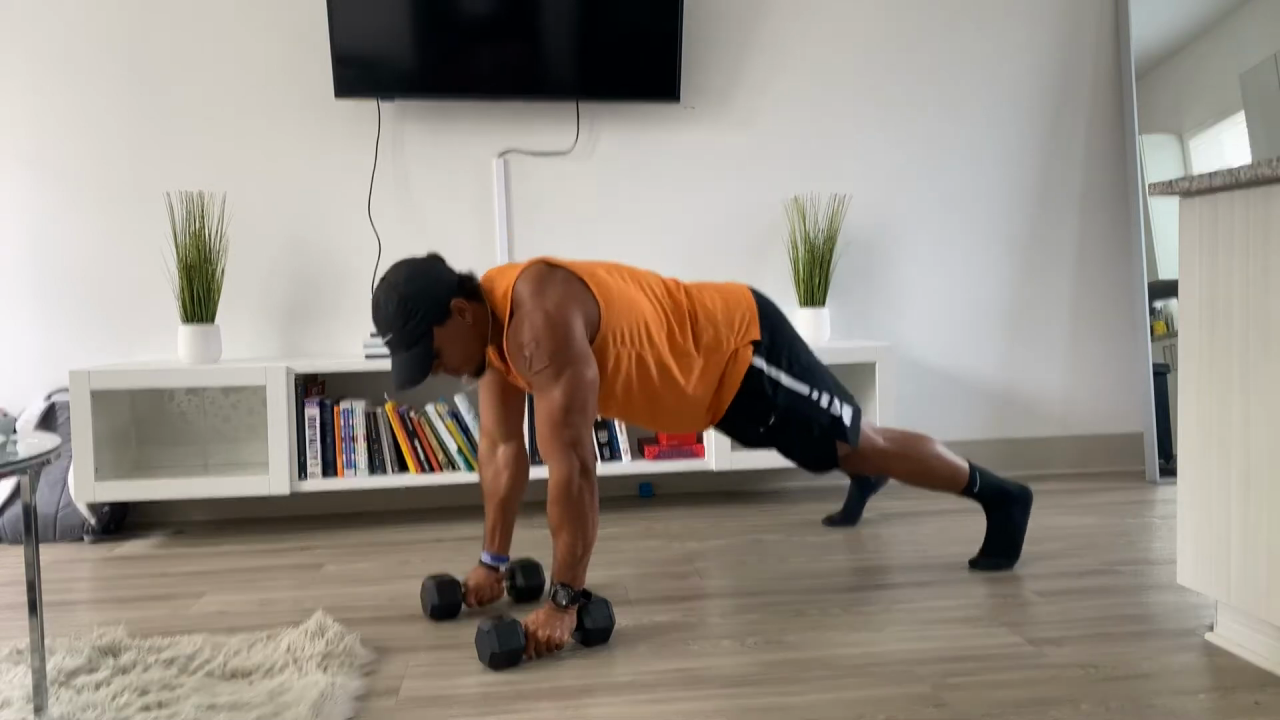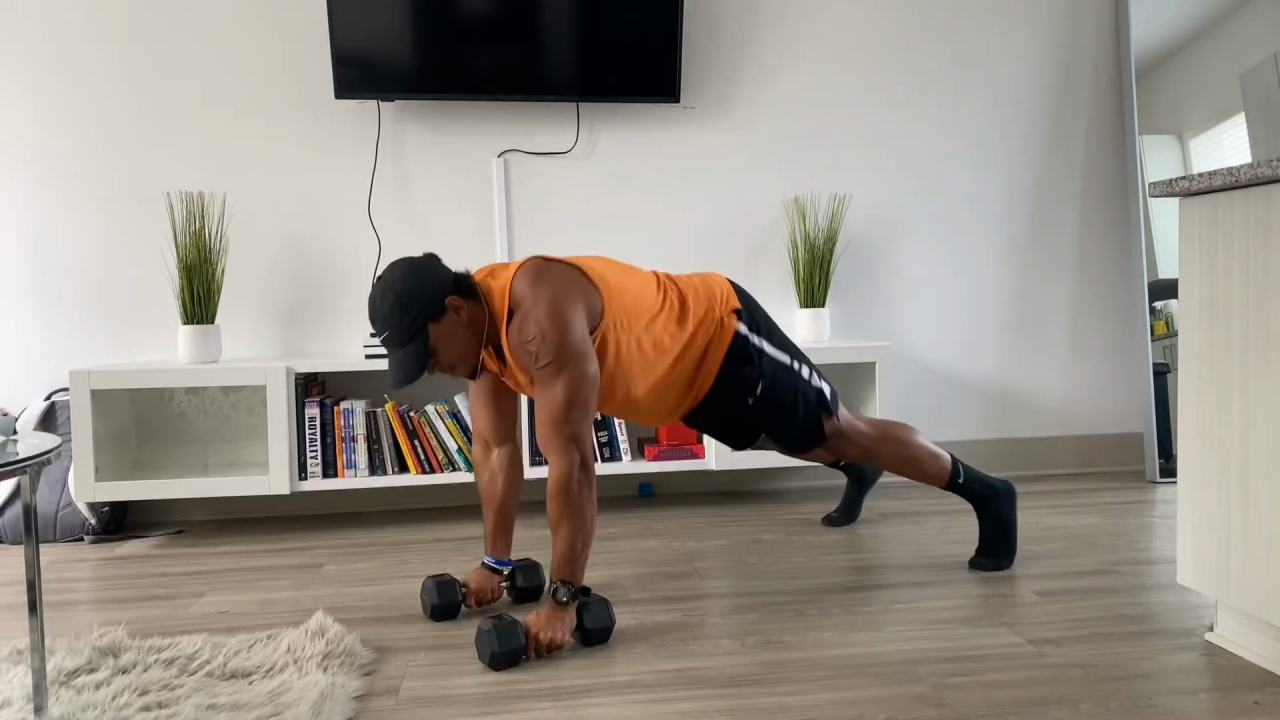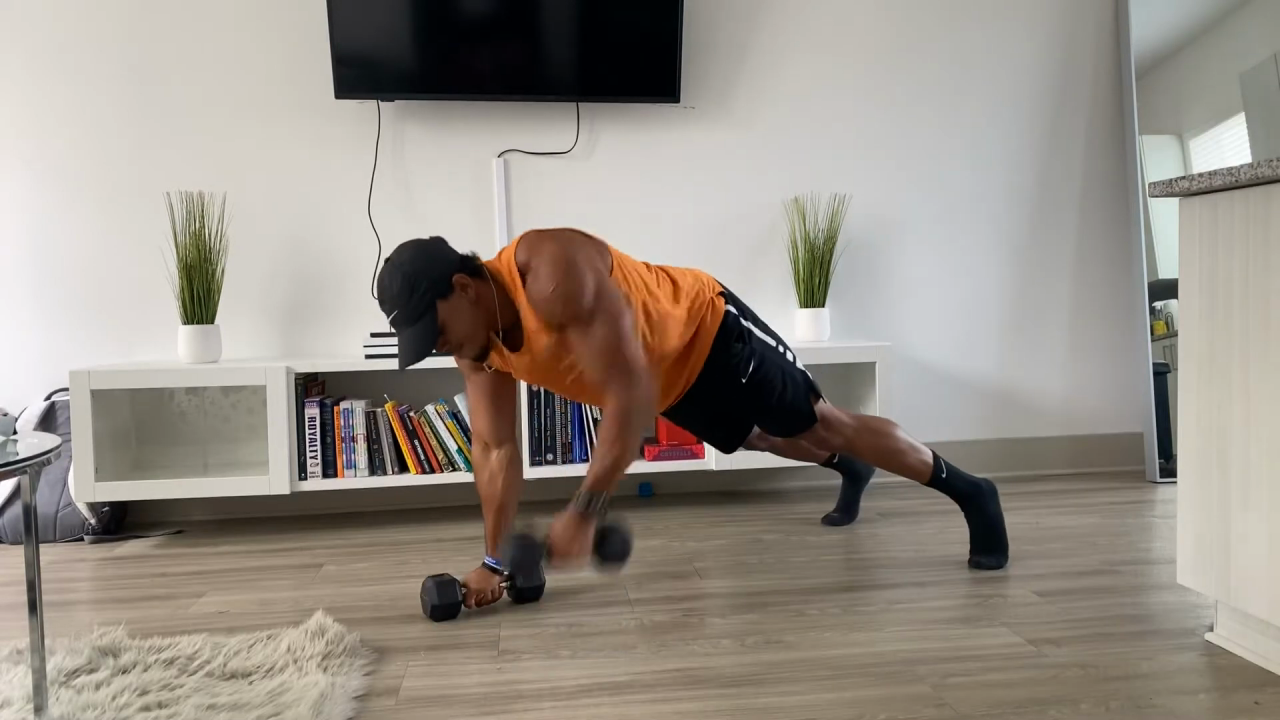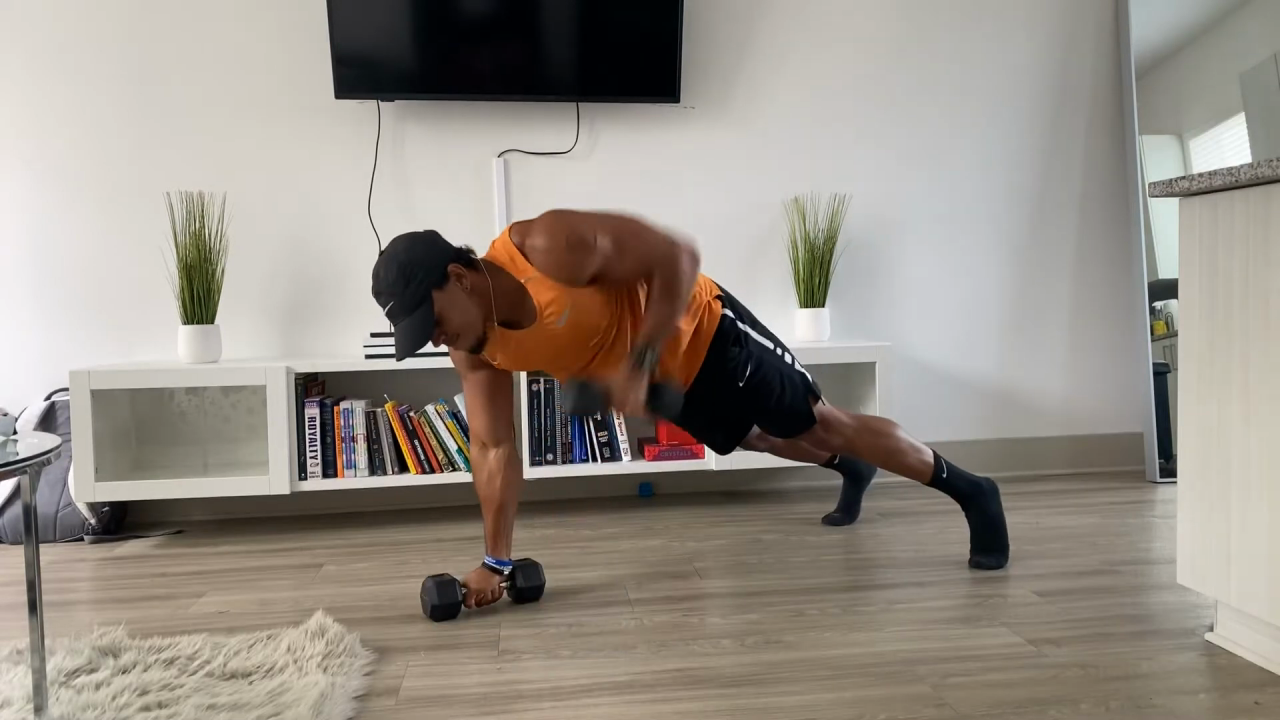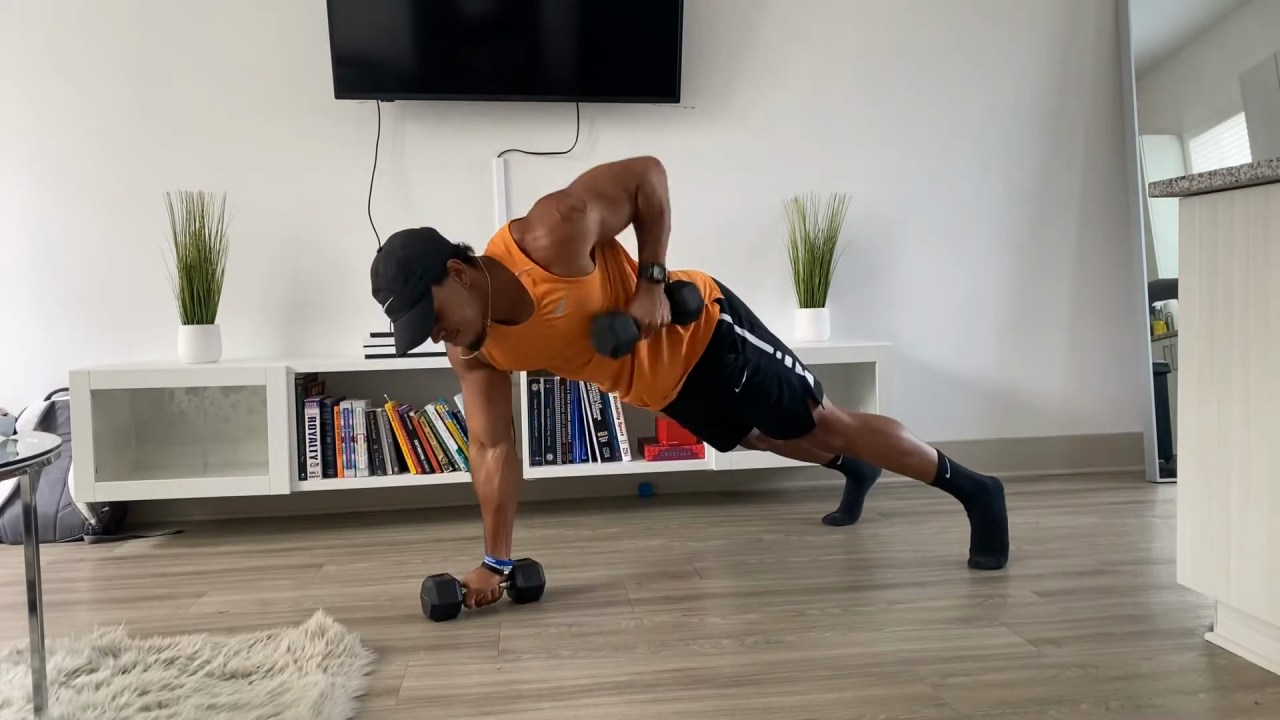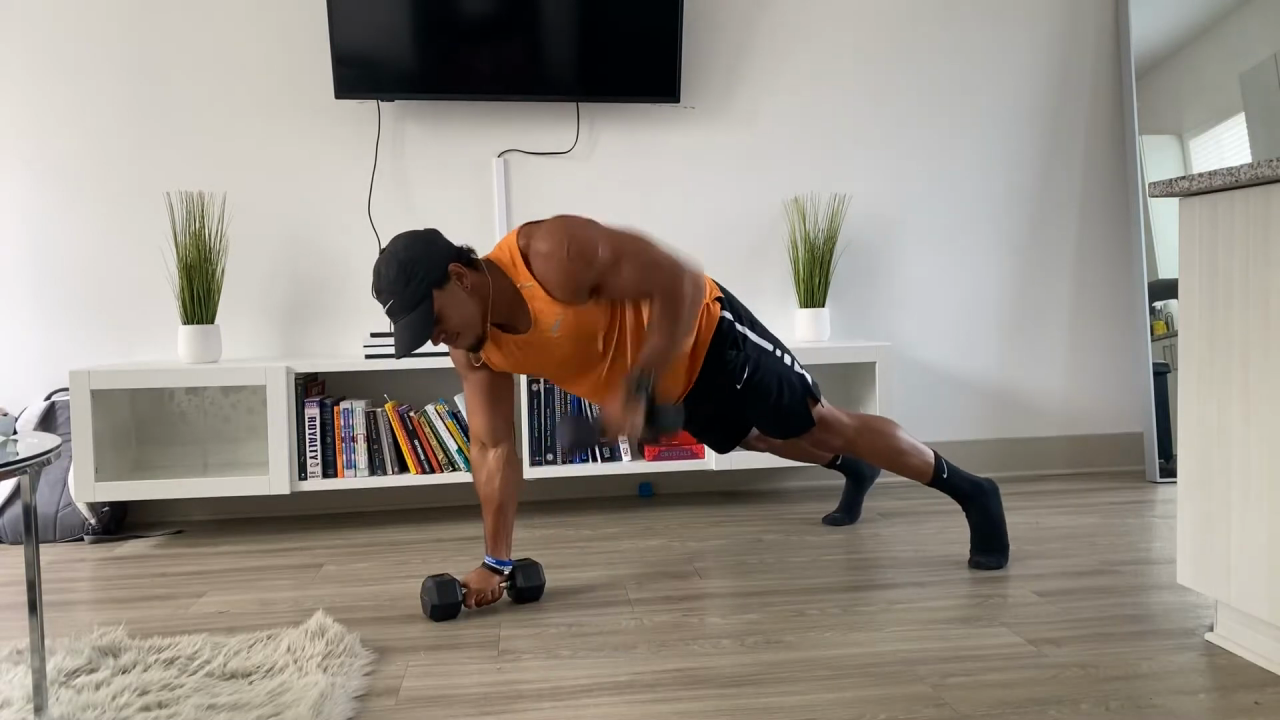
dt=0.2s
person 1, frame 1
left shoulder: (539, 317)
right shoulder: (494, 319)
left elbow: (572, 467)
right elbow: (502, 446)
left wrist: (564, 600)
right wrist: (492, 560)
left hip: (743, 347)
right hip: (716, 364)
left knee: (858, 445)
left ankle: (999, 496)
right ankle: (865, 478)
person 1, frame 2
left shoulder: (541, 315)
right shoulder: (482, 328)
left elbow: (573, 463)
right elbow: (496, 448)
left wrist: (562, 598)
right wrist: (495, 563)
left hip: (721, 334)
right hip: (685, 377)
left knee: (839, 431)
right knee: (780, 440)
left ankle: (985, 493)
right ankle: (859, 473)
person 1, frame 3
left shoulder: (556, 276)
right shoulder: (477, 337)
left elbow: (632, 397)
right elbow: (496, 449)
left wrist: (584, 512)
right wrist: (494, 561)
left hip: (708, 328)
left knee: (822, 420)
right knee: (764, 436)
left ankle: (969, 491)
right ankle: (850, 470)
person 1, frame 4
left shoulder: (553, 246)
right shoulder: (472, 343)
left elbow: (677, 257)
right elbow: (494, 449)
left wrist: (639, 362)
right wrist: (495, 562)
left hip: (703, 333)
right hip: (668, 381)
left knee: (821, 421)
right knee: (764, 439)
left ankle: (971, 490)
right ankle: (851, 471)
person 1, frame 5
left shoulder: (553, 234)
right shoulder: (470, 347)
left elbow: (649, 175)
right elbow: (493, 448)
left wrist: (652, 283)
right wrist: (495, 561)
left hip: (704, 332)
right hip: (664, 385)
left knee: (822, 421)
right knee: (770, 438)
left ankle: (973, 489)
right ankle: (853, 471)
person 1, frame 6
left shoulder: (557, 255)
right shoulder: (473, 346)
left elbow: (682, 282)
right elbow: (494, 449)
left wrist: (638, 394)
right wrist: (495, 560)
left hip: (704, 334)
right hip: (664, 382)
left knee: (824, 423)
right knee: (764, 439)
left ankle: (972, 492)
right ankle: (853, 471)
